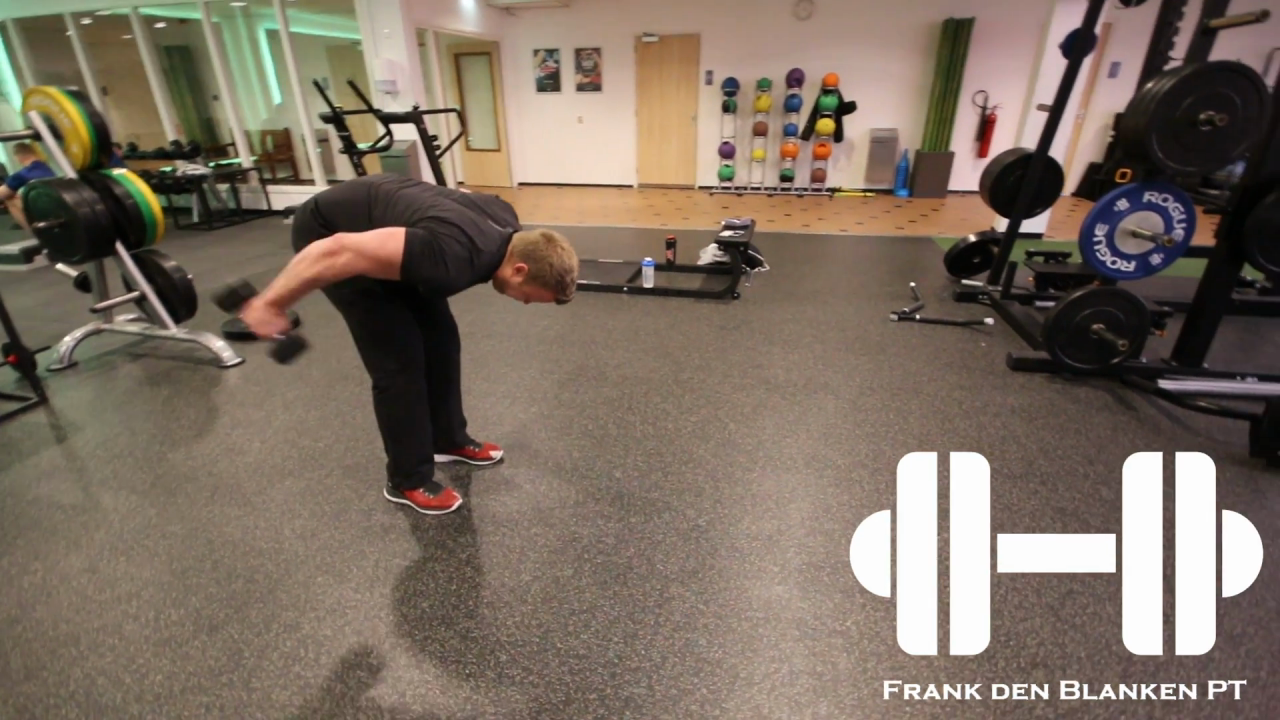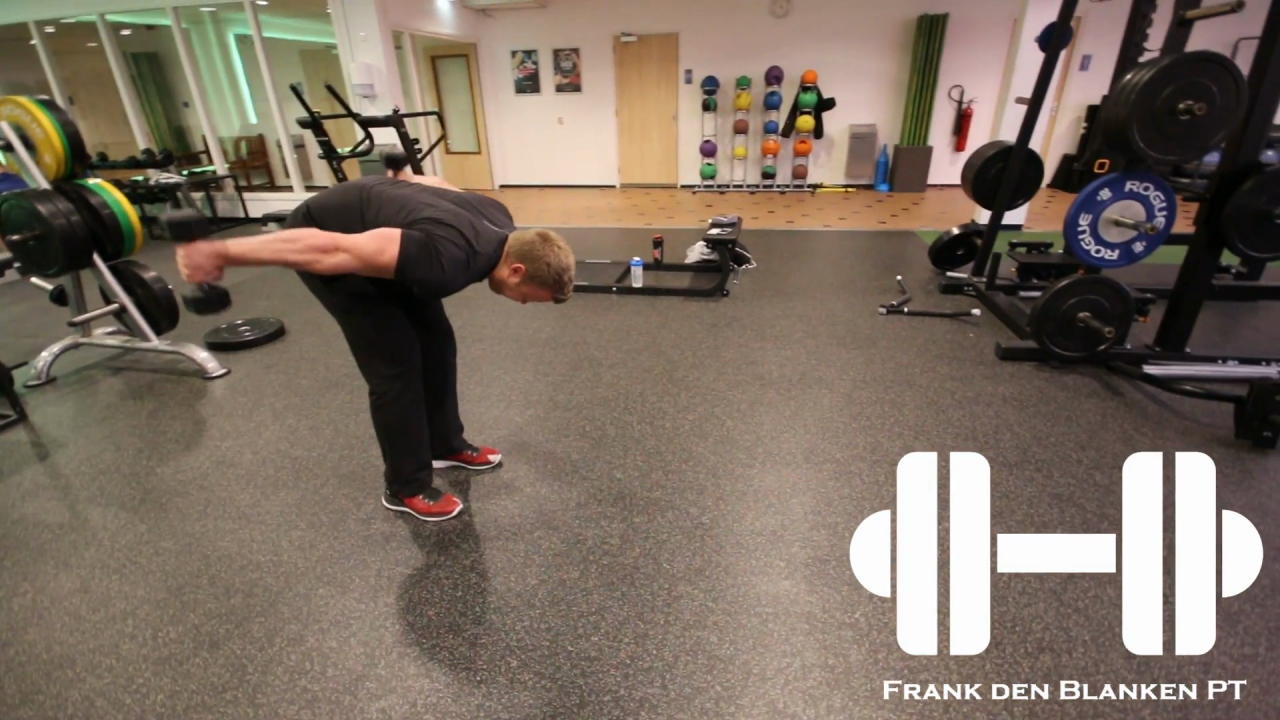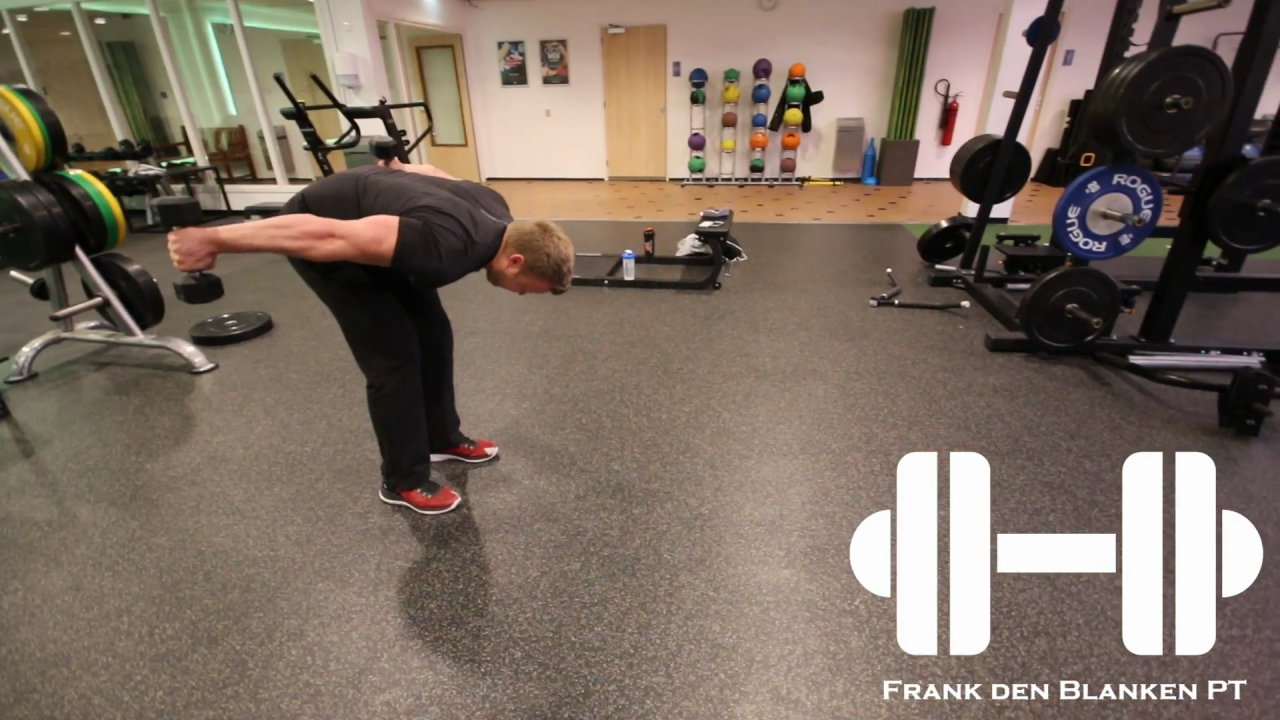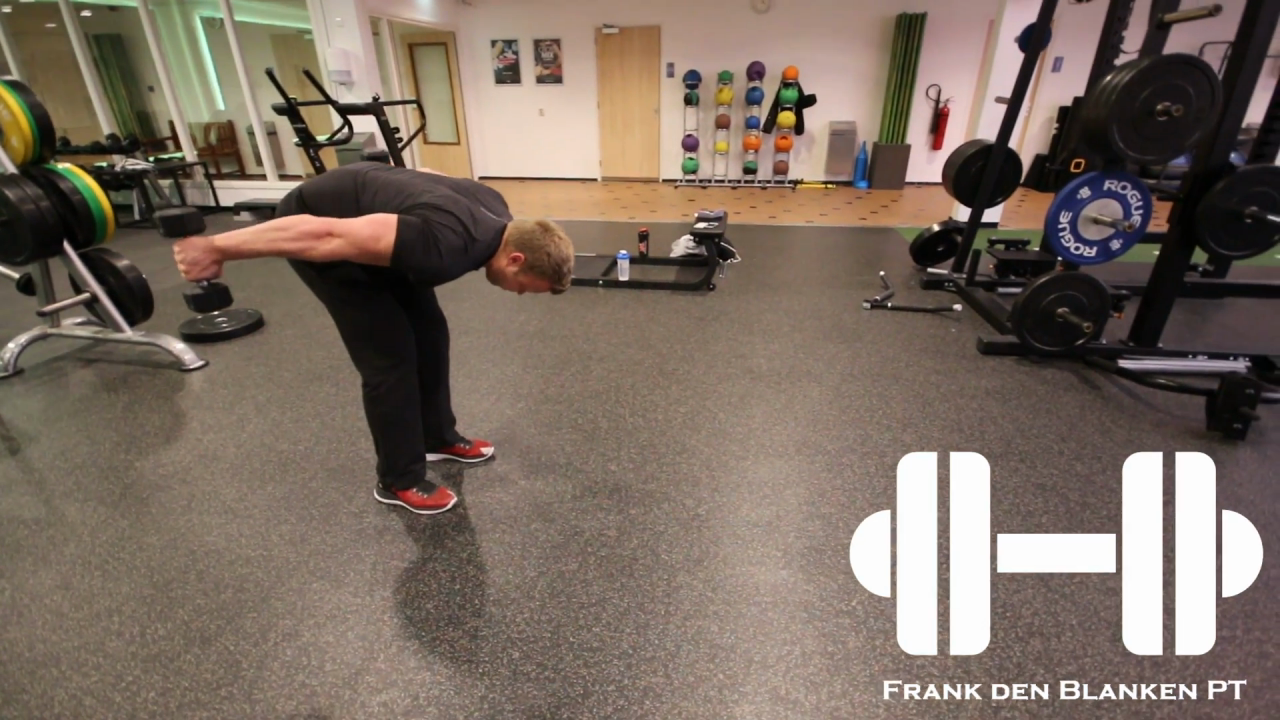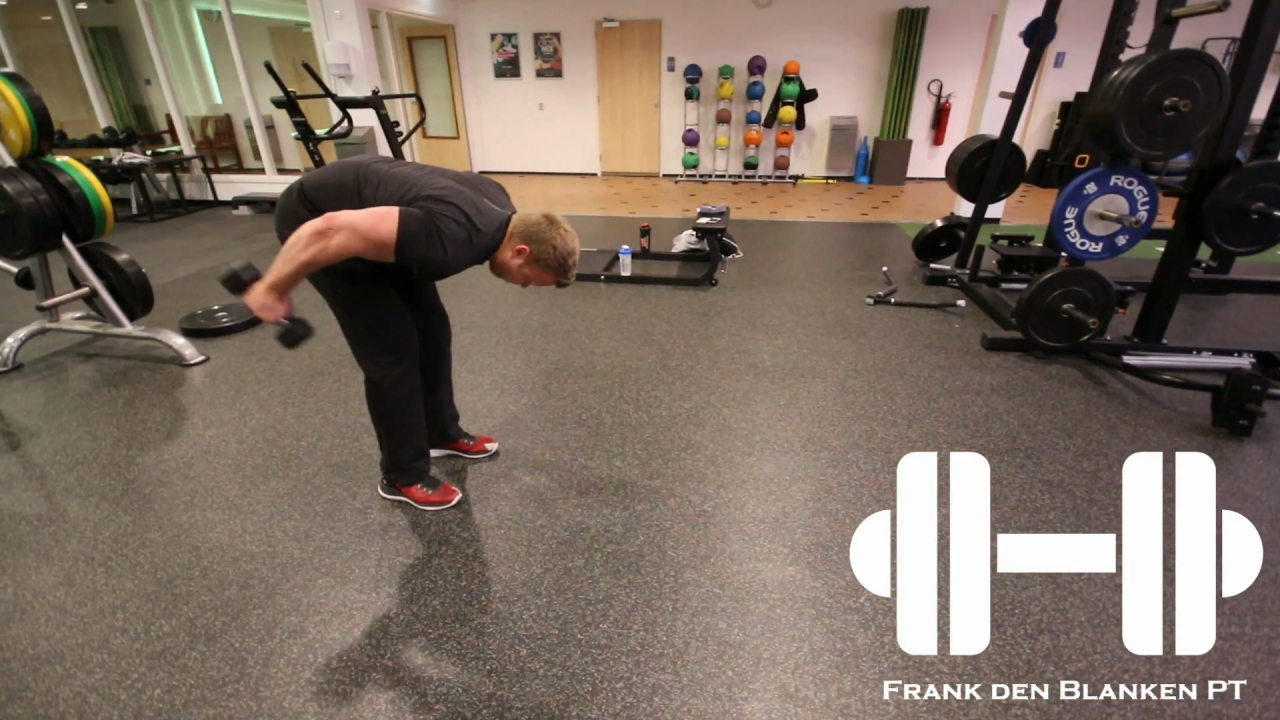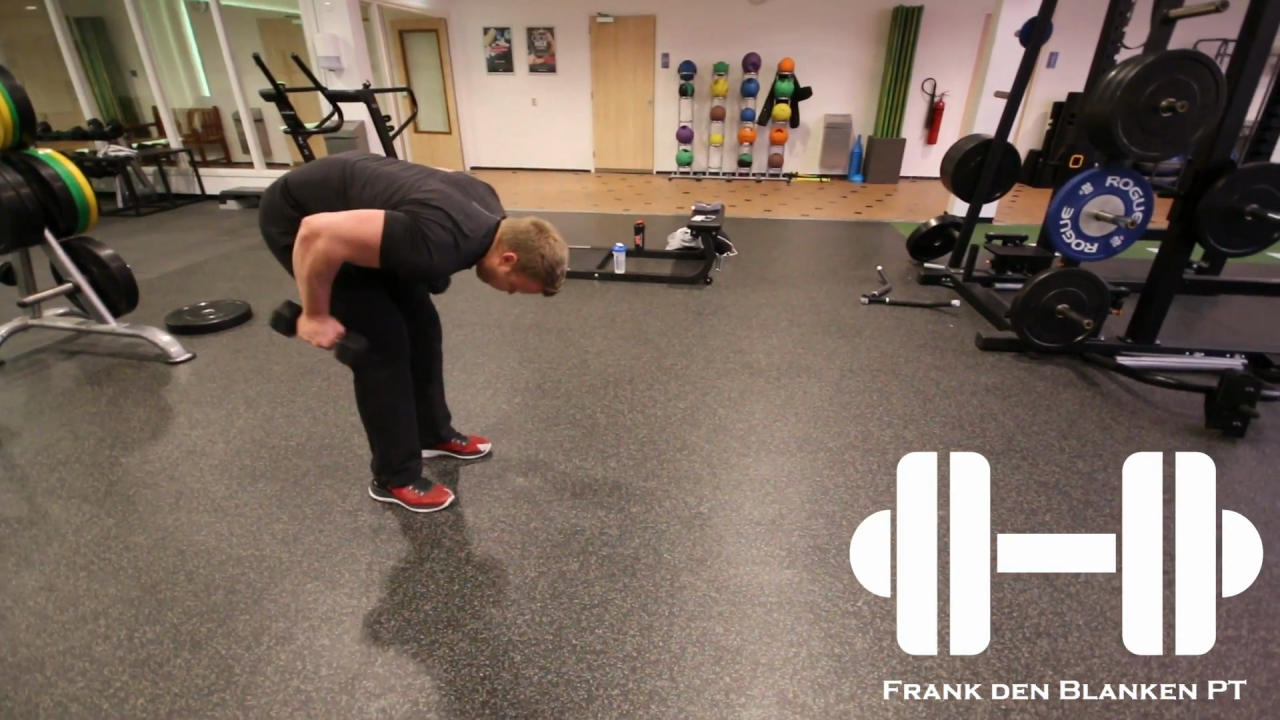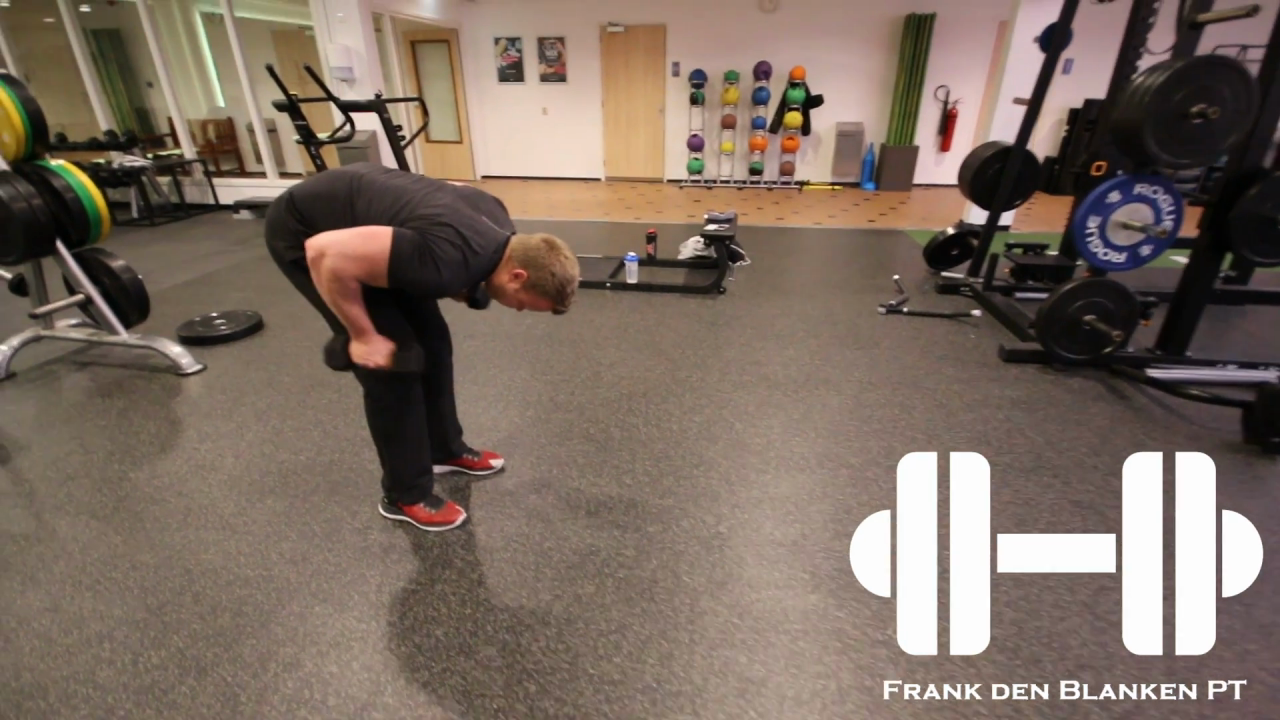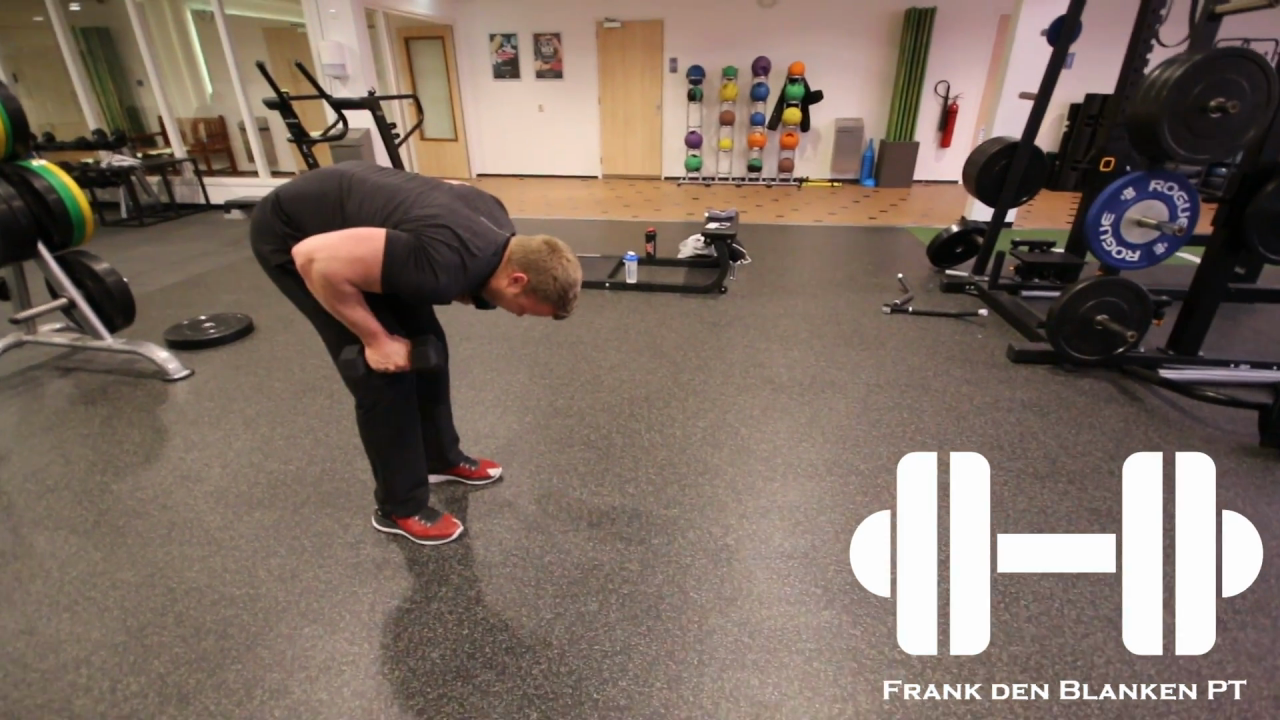
dt=0.3s
person 1, frame 1
left shoulder: (507, 226)
right shoulder: (452, 260)
left elbow: (461, 195)
right elbow: (340, 251)
right wrist: (272, 305)
left hip: (377, 216)
right hip: (328, 231)
left knee: (440, 337)
right knee: (400, 358)
left ankle: (449, 439)
right ankle: (408, 482)
person 1, frame 2
left shoulder: (498, 224)
right shoulder: (447, 261)
left elbow: (432, 183)
right elbow: (329, 250)
left wrist: (403, 179)
right wrist: (218, 254)
left hip: (365, 215)
right hip: (328, 235)
left knee: (436, 342)
right knee: (396, 362)
left ankle: (446, 445)
right ankle: (408, 487)
person 1, frame 3
left shoulder: (495, 214)
right shoulder: (445, 250)
left elbow: (424, 170)
right elbow: (325, 235)
left wrist: (394, 167)
right wrist: (213, 241)
left hip: (363, 212)
right hip: (319, 228)
left knee: (433, 333)
right knee: (395, 355)
left ankle: (442, 439)
right ankle: (404, 481)
person 1, frame 4
left shoulder: (495, 213)
right shoulder: (445, 248)
left elbow: (434, 175)
right elbow: (325, 235)
left wrist: (392, 178)
right wrist: (216, 249)
left hip: (360, 200)
right hip: (317, 218)
left knee: (429, 333)
right knee: (391, 354)
left ankle: (437, 438)
right ankle: (400, 481)
person 1, frame 5
left shoulder: (499, 208)
right shoulder: (450, 243)
right elbow: (333, 230)
right wrist: (273, 291)
left hip: (363, 206)
right hip: (311, 215)
left knee: (430, 329)
right knee: (392, 348)
left ankle: (441, 434)
right ankle: (404, 477)
person 1, frame 6
left shoulder: (488, 212)
right shoulder: (437, 245)
right elbow: (318, 232)
right wrist: (316, 315)
left hip: (347, 196)
right hip: (296, 214)
left knee: (421, 327)
right knee: (384, 345)
left ankle: (432, 435)
right ankle: (395, 478)
person 1, frame 7
left shoulder: (497, 225)
right shoulder: (446, 262)
left elbow: (452, 188)
right elbow: (325, 252)
right wrist: (364, 337)
left hip: (352, 206)
right hip: (303, 230)
left knee: (430, 340)
right knee: (395, 358)
left ankle: (445, 449)
right ankle: (406, 495)
person 1, frame 8
left shoulder: (496, 226)
right shoulder: (443, 265)
left elbow: (451, 185)
right elbow: (314, 257)
right wrist: (376, 339)
right hip: (290, 232)
right knee: (388, 371)
left ankle: (441, 458)
right ankle: (401, 508)
